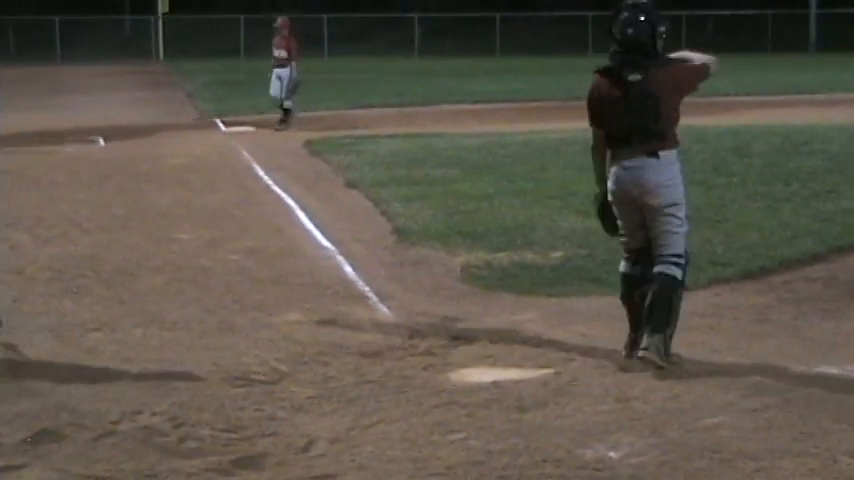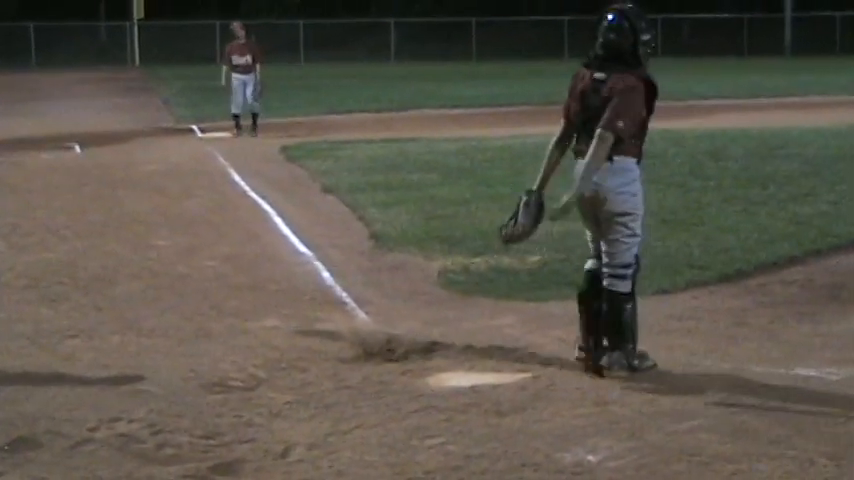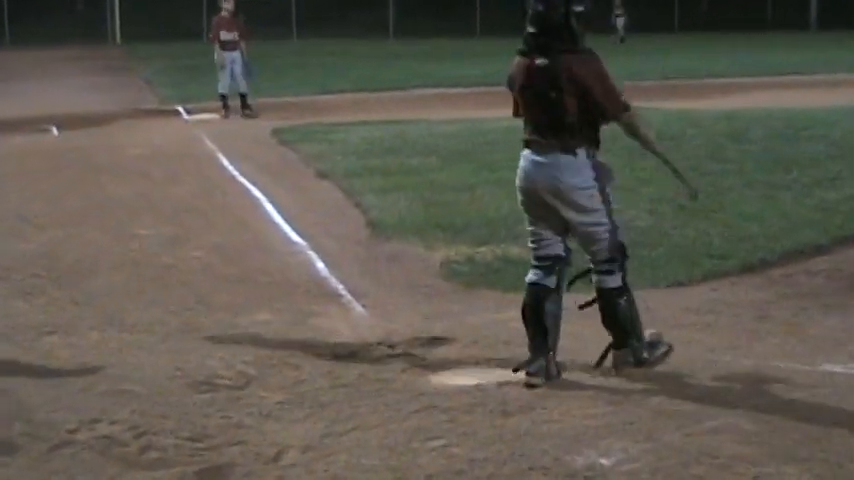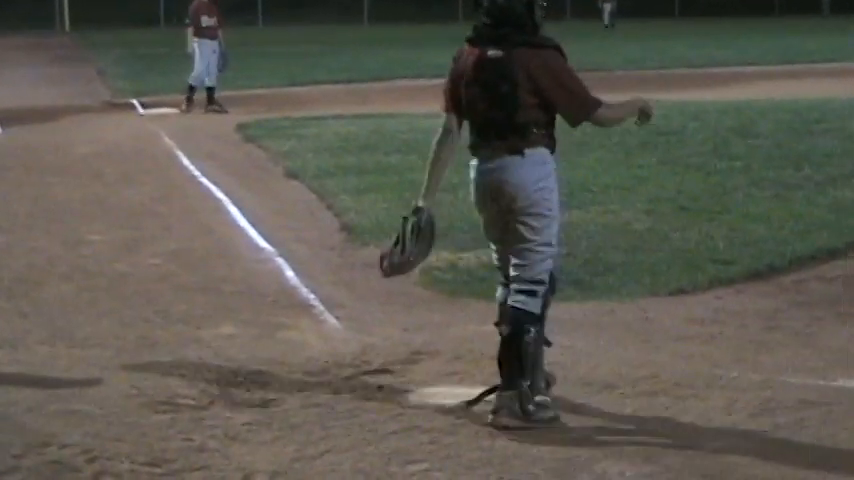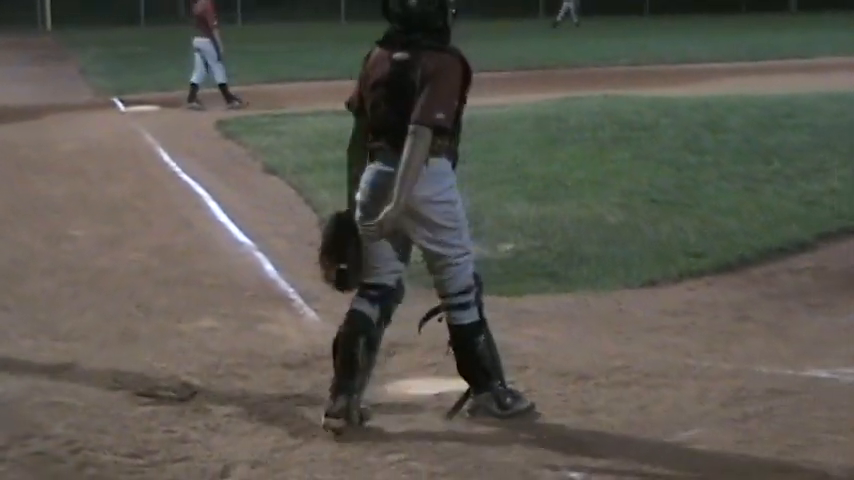
dt=0.5s
person 1, frame 1
left shoulder: (602, 80)
right shoulder: (669, 71)
left elbow: (598, 142)
right elbow: (708, 66)
left wrist: (603, 188)
right wrist: (684, 55)
left hip: (621, 171)
right hip: (660, 169)
left knee: (632, 256)
right knee: (671, 258)
left ankle: (638, 336)
right ankle: (655, 339)
person 1, frame 2
left shoulder: (584, 77)
right shoulder: (630, 83)
left elbow: (564, 136)
right elbow: (604, 137)
left wrist: (539, 187)
right wrist: (576, 190)
left hip: (584, 176)
right hip: (619, 176)
left knee: (599, 260)
right knee: (621, 266)
left ankle: (590, 344)
right ankle: (621, 353)
person 1, frame 3
left shoulder: (520, 66)
right shoulder: (579, 63)
right elbow: (626, 117)
left hip: (532, 166)
right hip: (573, 169)
left knee: (545, 263)
right knee: (608, 255)
left ankle: (539, 361)
right ankle: (632, 348)
person 1, frame 4
left shoulder: (467, 56)
right shoulder: (539, 57)
left elbow: (448, 130)
right elbow: (598, 114)
left wrist: (426, 196)
right wrist: (637, 105)
left hip: (484, 170)
right hip: (529, 170)
left knee: (511, 276)
right knee: (533, 282)
left ankle: (526, 374)
right ankle: (516, 395)
person 1, frame 5
left shoulder: (377, 59)
right shoulder: (441, 64)
left elbow: (358, 135)
right elbow: (421, 135)
left wrist: (353, 196)
right wrist: (399, 204)
left hip: (376, 178)
right hip: (425, 182)
left knee: (374, 291)
right knee: (460, 289)
left ankle: (343, 399)
right ankle: (489, 392)
